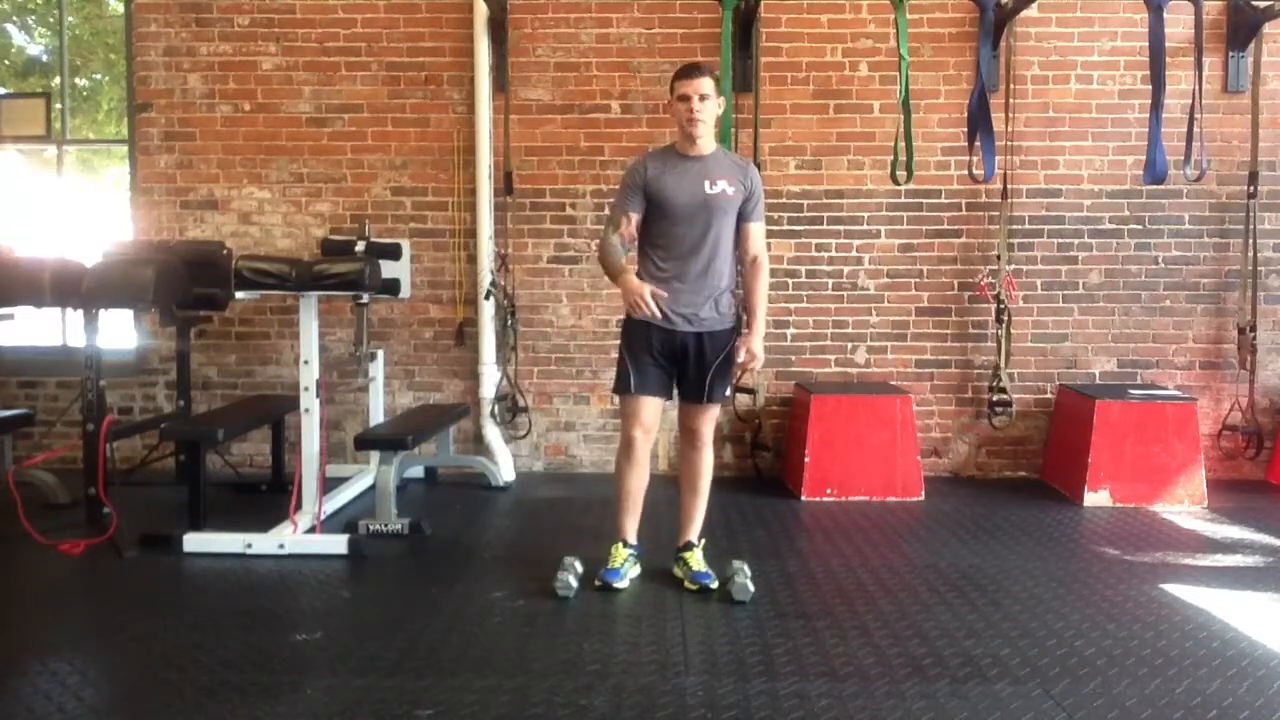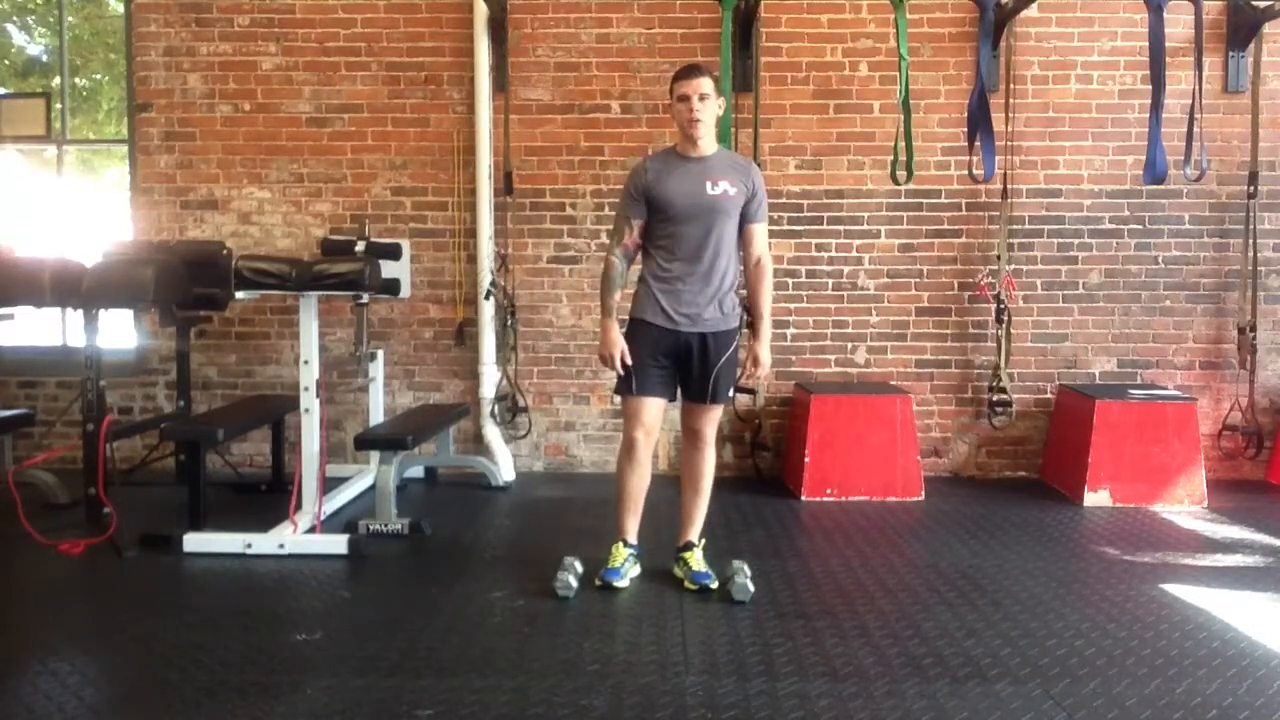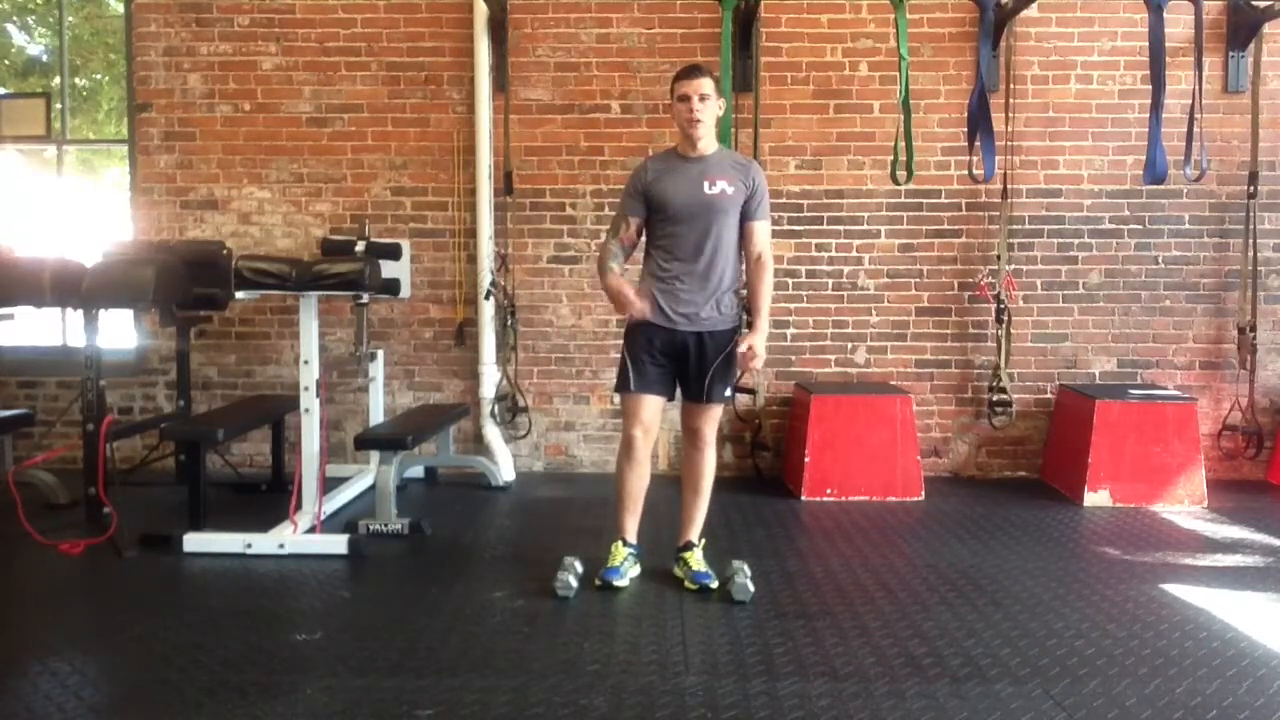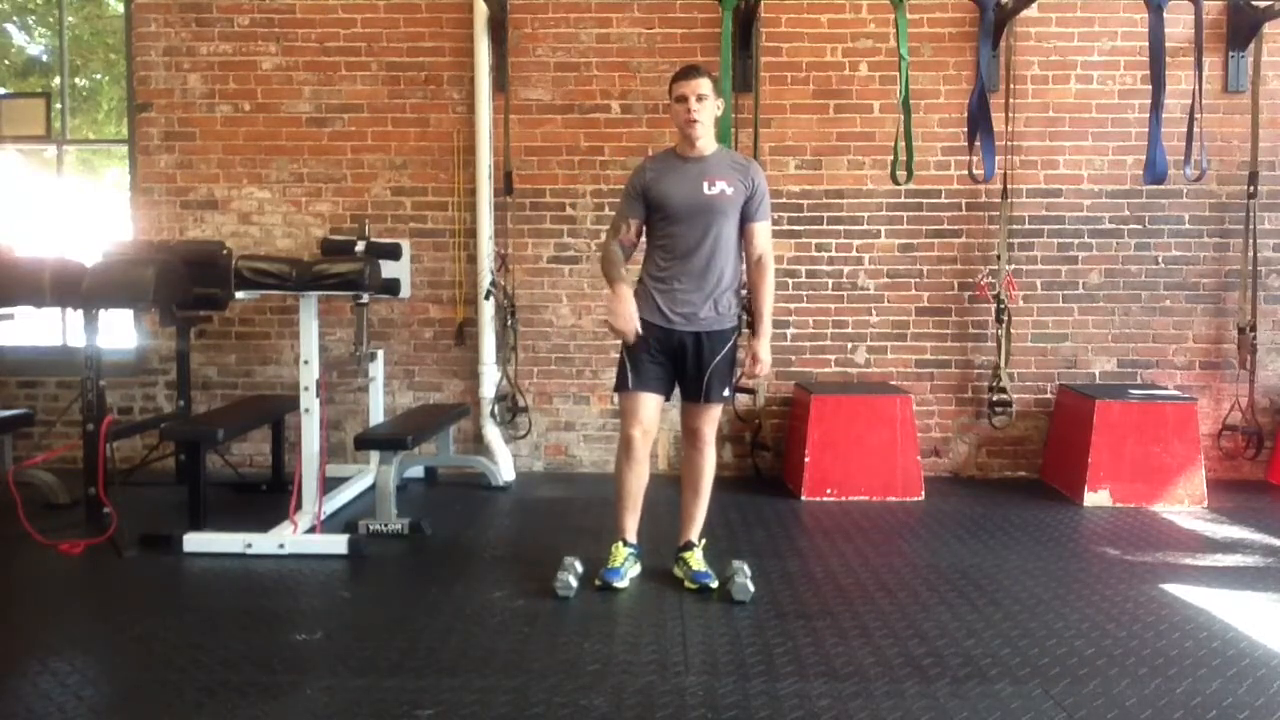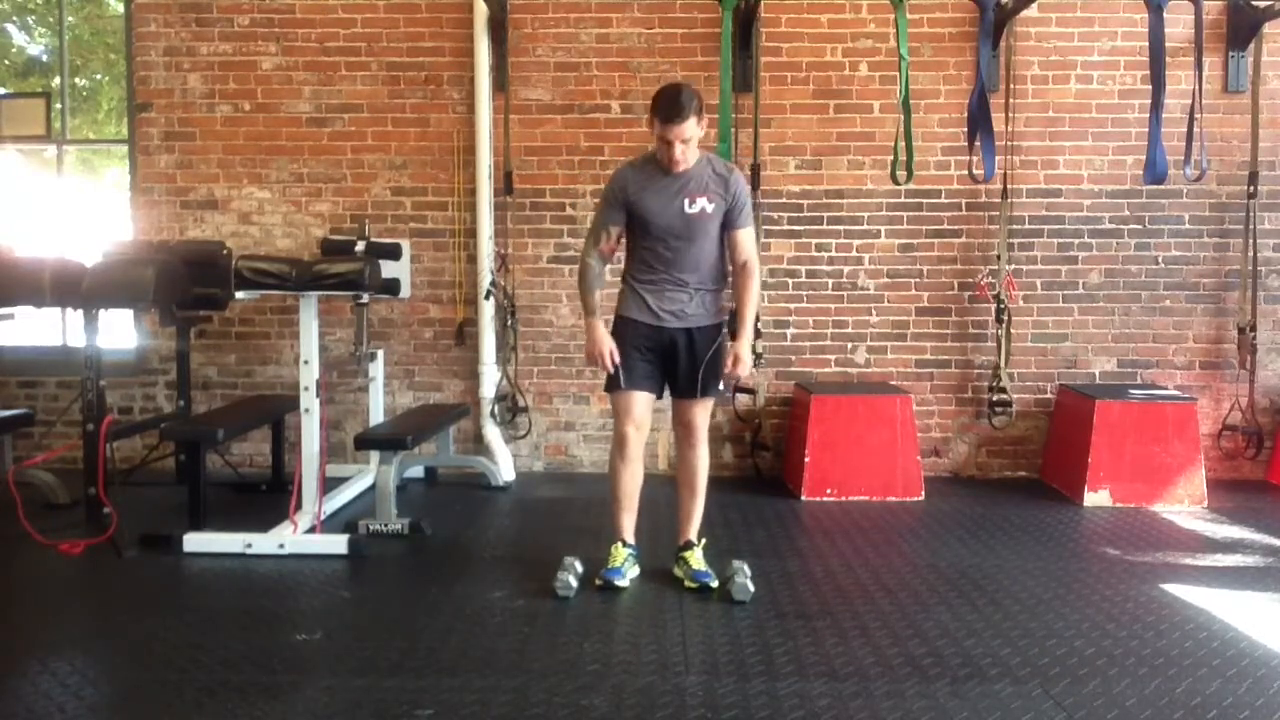
dt=0.5s
person 1, frame 1
left shoulder: (742, 174)
right shoulder: (646, 169)
left elbow: (753, 257)
right elbow: (613, 239)
left wrist: (755, 328)
right wrist: (627, 280)
left hip: (713, 327)
right hip: (651, 323)
left knee: (698, 434)
right knee: (637, 432)
left ankle: (689, 549)
right ankle: (626, 548)
person 1, frame 2
left shoulder: (744, 175)
right shoulder: (648, 173)
left elbow: (757, 259)
right elbow: (620, 253)
left wrist: (762, 335)
right wrist: (608, 323)
left hip: (716, 328)
right hip: (653, 325)
left knee: (701, 434)
right knee: (639, 435)
left ankle: (689, 549)
right ankle: (626, 548)
person 1, frame 3
left shoulder: (745, 174)
right shoulder: (649, 173)
left elbow: (759, 257)
right elbow: (620, 240)
left wrist: (758, 326)
right wrist: (614, 280)
left hip: (715, 327)
right hip: (651, 324)
left knee: (701, 434)
right knee: (637, 432)
left ankle: (689, 548)
right ankle: (625, 547)
person 1, frame 4
left shoulder: (746, 174)
right shoulder: (648, 173)
left elbow: (760, 258)
right elbow: (618, 243)
left wrist: (762, 334)
right wrist: (618, 292)
left hip: (714, 327)
right hip: (652, 324)
left knee: (700, 435)
right knee: (636, 432)
left ankle: (689, 549)
right ankle: (626, 547)
person 1, frame 5
left shoulder: (727, 180)
right shoulder: (627, 180)
left elbow: (746, 262)
right elbow: (596, 255)
left wrist: (743, 334)
right wrist: (594, 323)
left hip: (701, 325)
right hip: (637, 322)
left knee: (693, 432)
right knee: (629, 431)
left ankle: (689, 549)
right ankle: (624, 549)
